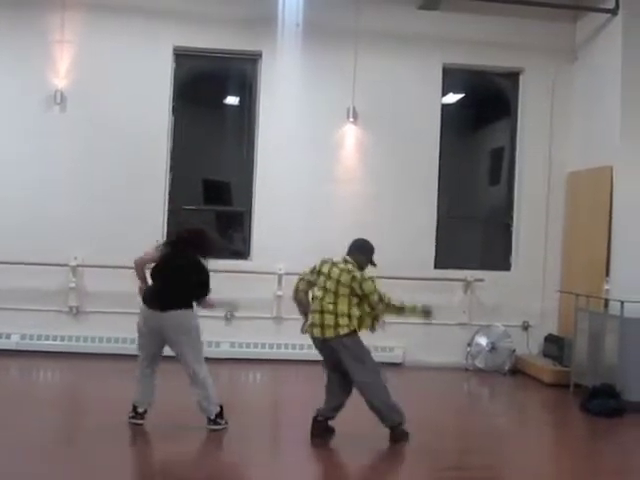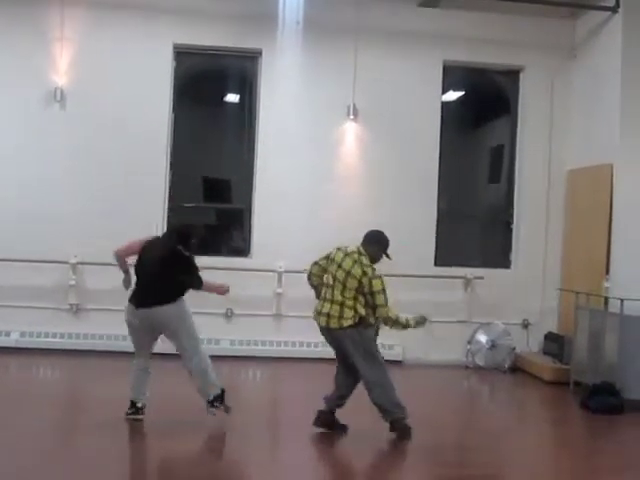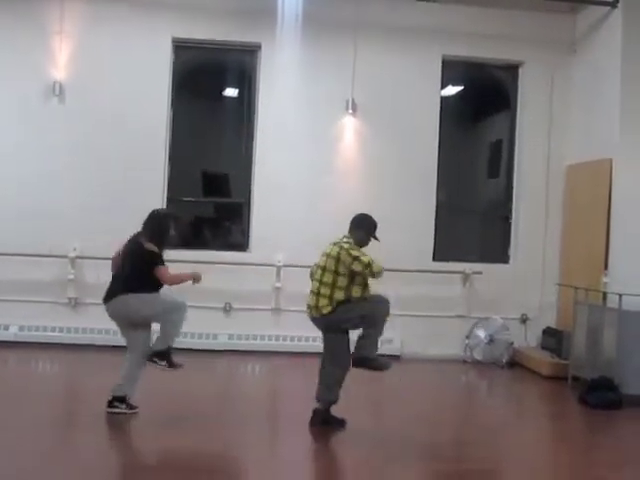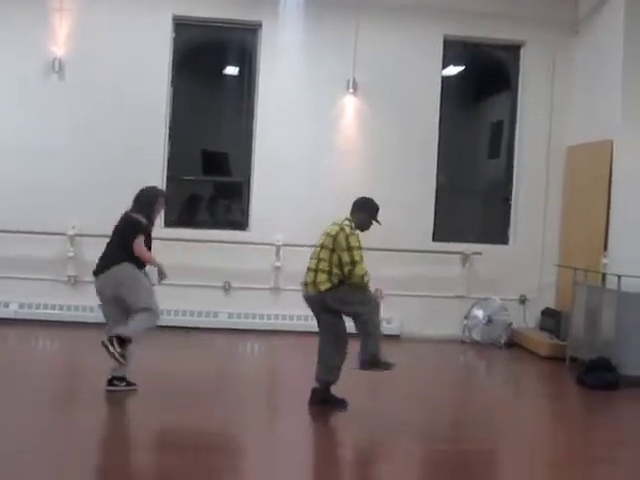
dt=0.4s
person 1, frame 1
left shoulder: (324, 265)
right shoulder: (358, 277)
left elbow: (300, 288)
right elbow: (383, 304)
left wrist: (308, 315)
right wrist: (415, 310)
left hip: (317, 333)
right hip: (341, 334)
left knee: (339, 377)
right knee: (367, 377)
left ankle: (322, 420)
right ankle: (395, 425)
person 1, frame 2
left shoulder: (338, 253)
right shoulder: (370, 274)
left elbow: (314, 272)
right elbow: (383, 314)
left wrist: (323, 297)
right wrist: (411, 322)
left hip: (326, 322)
right hip: (348, 325)
left knee: (349, 367)
right knee: (374, 371)
left ankle: (328, 414)
right ankle: (396, 419)
person 1, frame 3
left shoulder: (335, 247)
right shoulder: (348, 250)
left elbow: (316, 272)
right elbow: (374, 269)
right wrist: (375, 269)
left hip: (321, 311)
right hip: (330, 312)
left knee: (336, 360)
right knee: (380, 306)
left ankle: (323, 410)
right ankle: (364, 354)
person 1, frame 4
left shoulder: (336, 228)
right shoulder: (348, 233)
right elbow: (356, 270)
right wrist: (370, 293)
left hip: (315, 290)
right hip: (325, 289)
left knee: (334, 338)
right knee: (368, 304)
left ankle: (322, 390)
right ankle: (370, 356)
person 2, frame 1
left shoulder: (166, 252)
right shoulder: (199, 269)
left elbow: (139, 262)
right elbow: (202, 302)
left wrist: (144, 285)
left hip: (150, 314)
right hip: (180, 317)
left knee: (147, 365)
right knee: (197, 368)
left ankle: (139, 410)
right ankle: (214, 415)
person 2, frame 2
left shoulder: (150, 244)
right shoulder: (184, 260)
left elbow: (119, 253)
right elbow: (200, 285)
left wrist: (127, 275)
right wrist: (221, 288)
left hip: (138, 311)
right hip: (169, 311)
left knee: (141, 359)
right knee: (194, 354)
left ankle: (136, 405)
right ankle: (215, 398)
person 2, frame 3
left shoulder: (137, 240)
right shoulder: (150, 251)
left elbow: (116, 258)
right elbow: (167, 279)
left wrist: (116, 275)
right wrist: (193, 274)
left hip: (115, 304)
right hip: (128, 301)
left knee: (138, 350)
right knee: (178, 309)
left ankle: (119, 399)
right ankle: (160, 352)
person 2, frame 4
left shoulder: (129, 219)
right shoulder: (138, 222)
right elbow: (139, 251)
right wrist: (159, 265)
left hip: (103, 278)
right hip: (121, 271)
left knee: (120, 324)
right knee: (150, 313)
left ankle: (117, 378)
right ankle: (118, 338)
